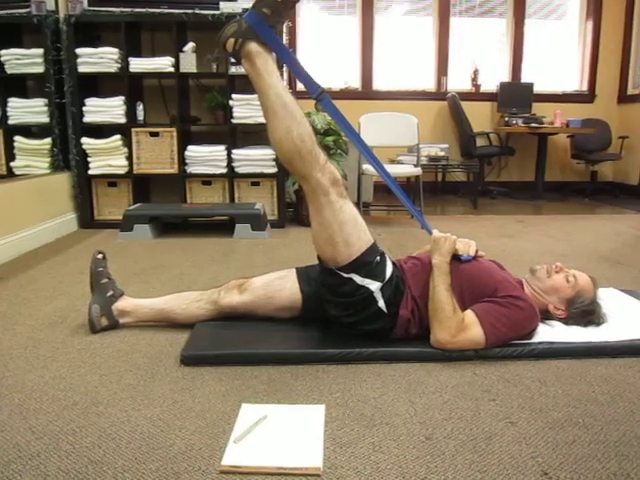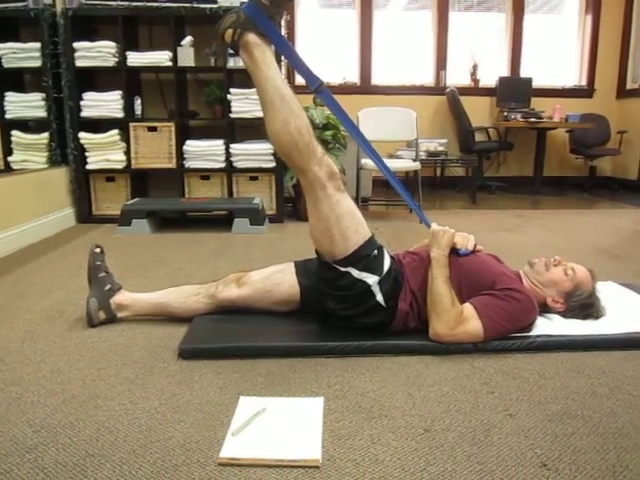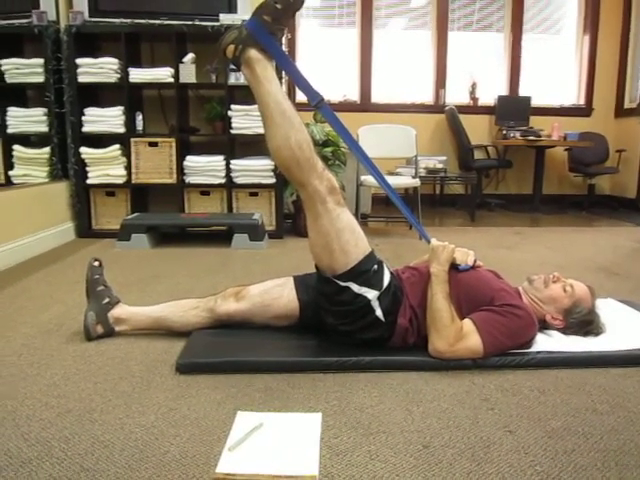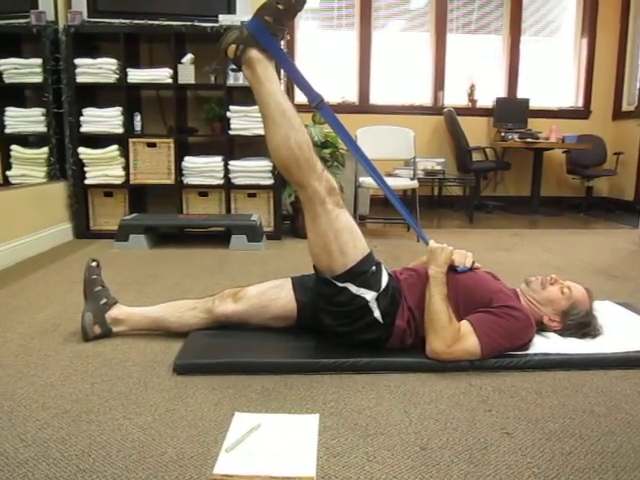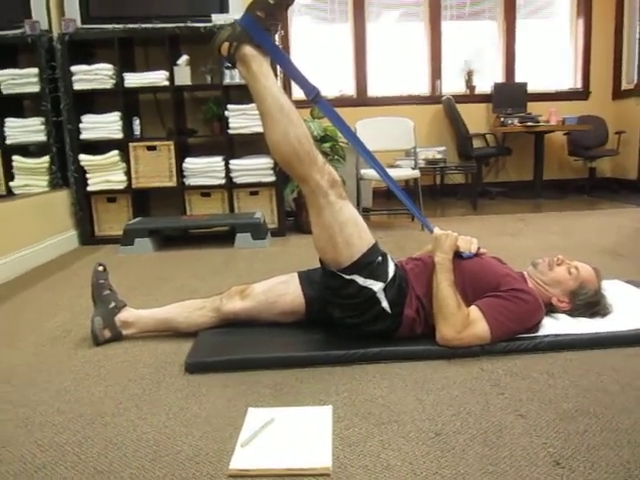
dt=1s
person 1, frame 1
left shoulder: (521, 310)
right shoulder: (501, 281)
left elbow: (445, 335)
left wrist: (441, 261)
right wrist: (451, 249)
left hip: (377, 301)
right hip: (370, 285)
left knee: (324, 179)
right ankle: (120, 310)
person 1, frame 2
left shoulder: (519, 303)
right shoulder: (502, 275)
left elbow: (444, 328)
left wrist: (439, 254)
right wrist: (450, 242)
left hip: (375, 296)
right hip: (370, 279)
left knee: (321, 173)
right ankle: (118, 303)
person 1, frame 3
left shoulder: (518, 319)
right shoulder: (500, 289)
left elbow: (443, 344)
left wrist: (439, 269)
right wrist: (443, 257)
left hip: (375, 310)
right hip: (369, 294)
left knee: (321, 187)
right ankle: (115, 317)
person 1, frame 4
left shoulder: (516, 320)
right shoulder: (498, 291)
left elbow: (440, 345)
left wrist: (437, 271)
right wrist: (440, 259)
left hip: (372, 312)
right hip: (363, 296)
left knee: (321, 188)
right ankle: (113, 318)
person 1, frame 5
left shoulder: (525, 303)
right shoulder: (507, 276)
left elbow: (451, 332)
left wrist: (443, 257)
right wrist: (442, 245)
left hip: (381, 302)
right hip: (375, 286)
left knee: (323, 182)
left ankle: (251, 53)
right ankle: (122, 321)
